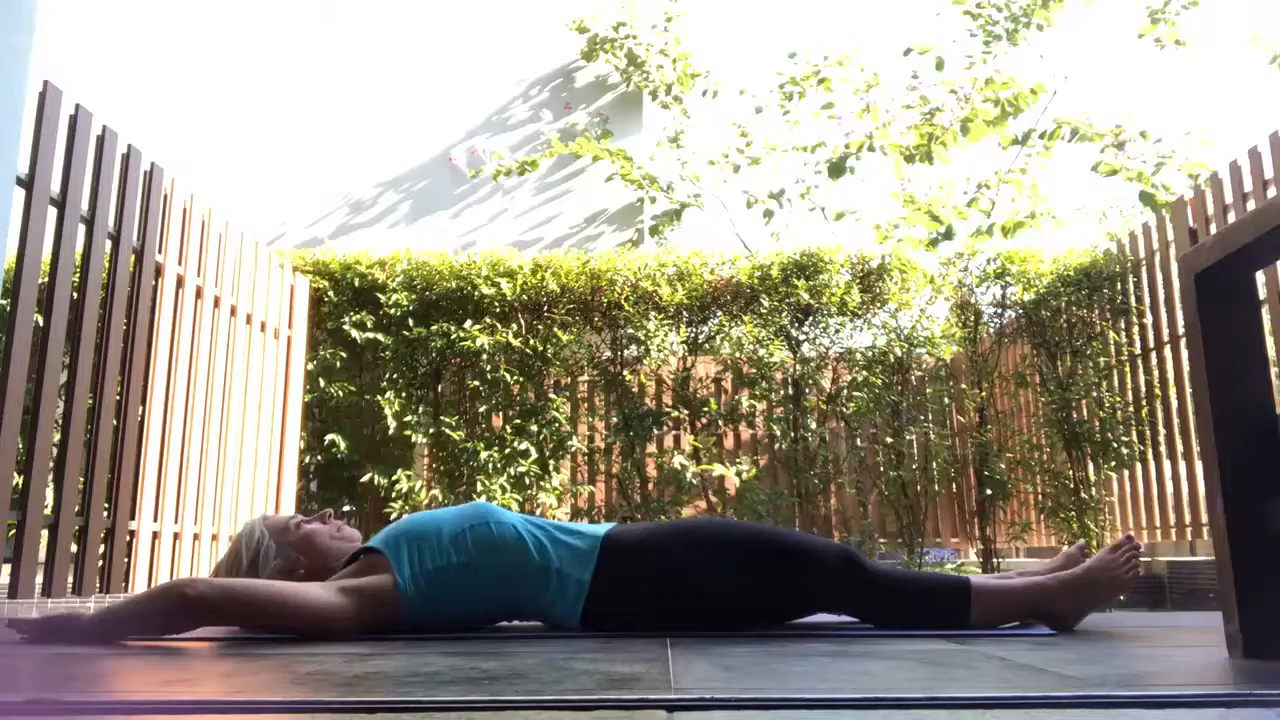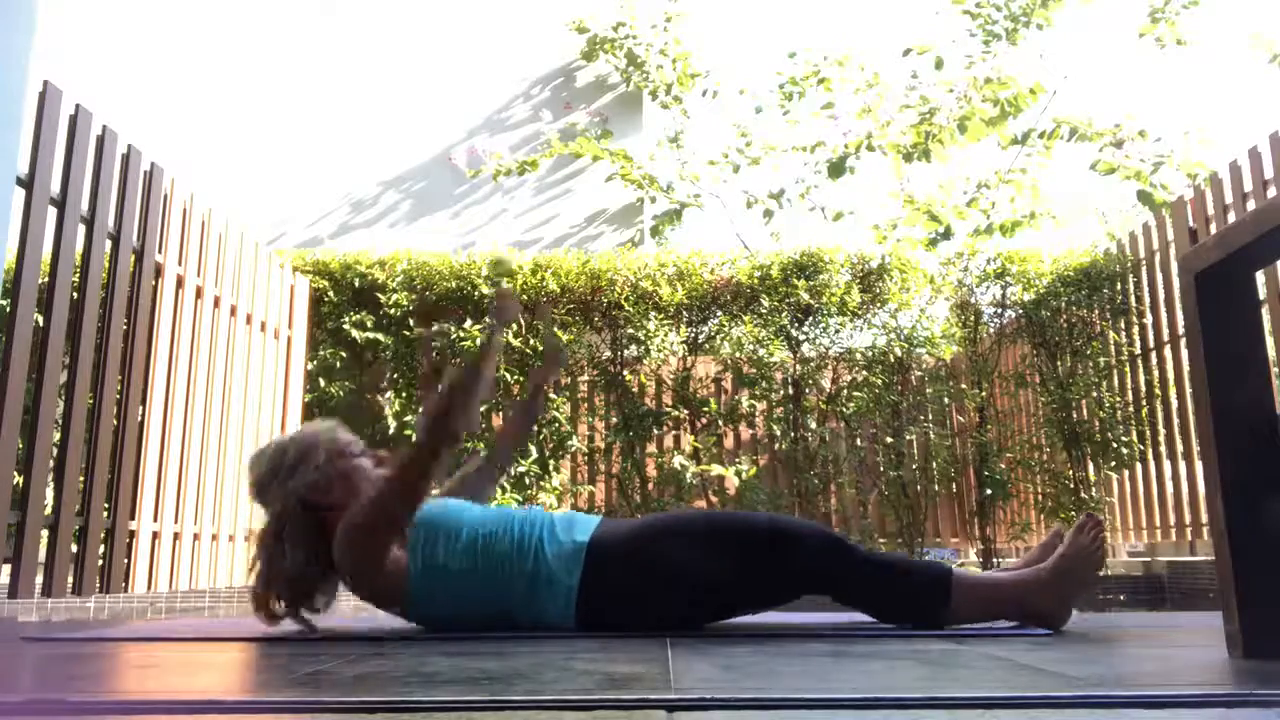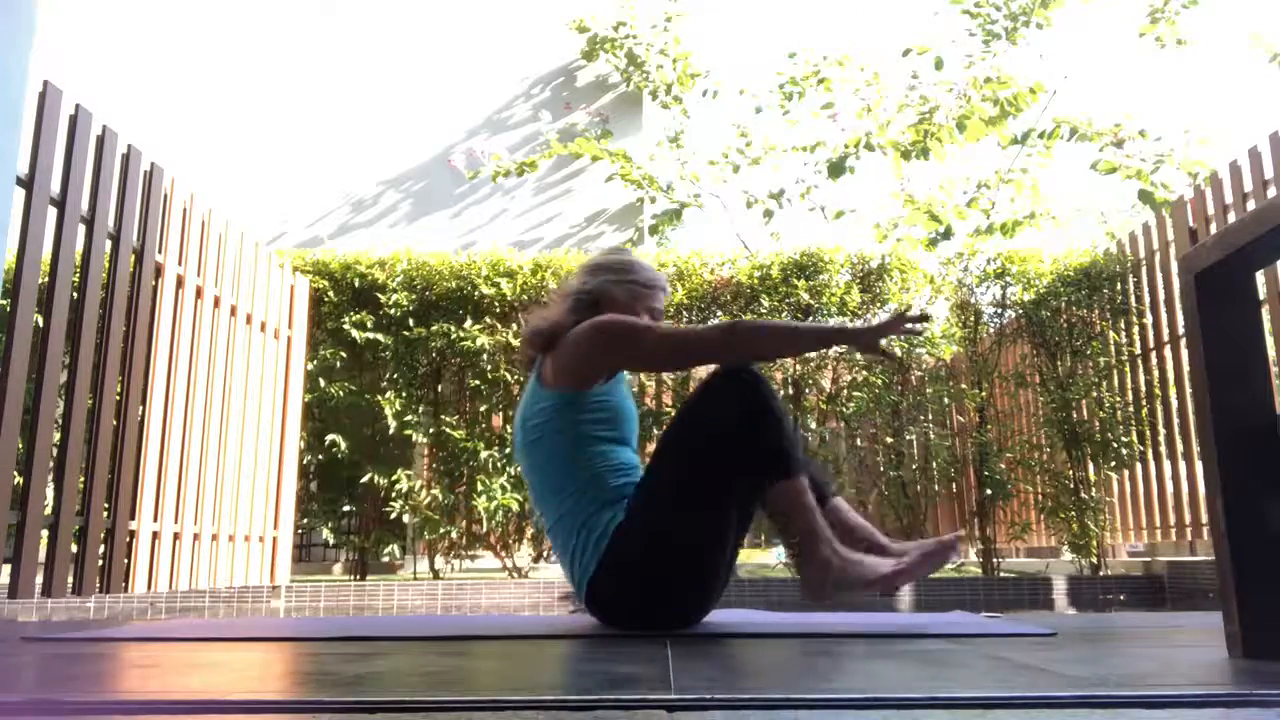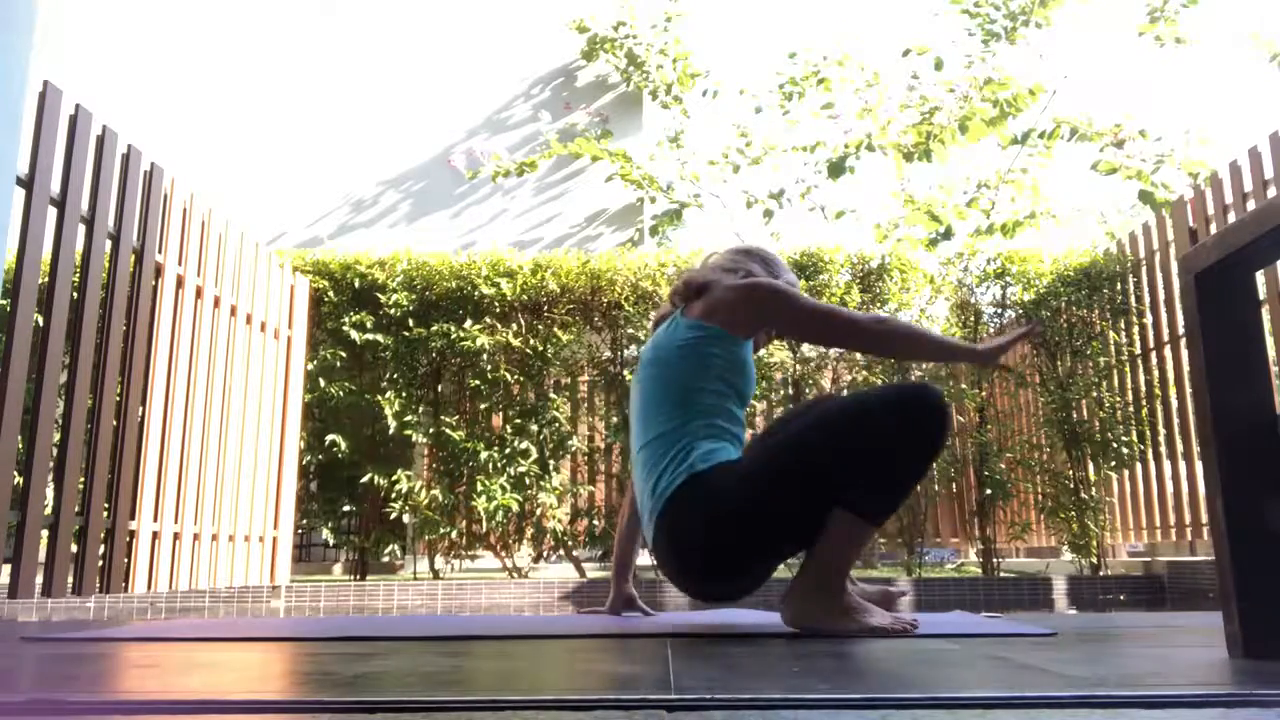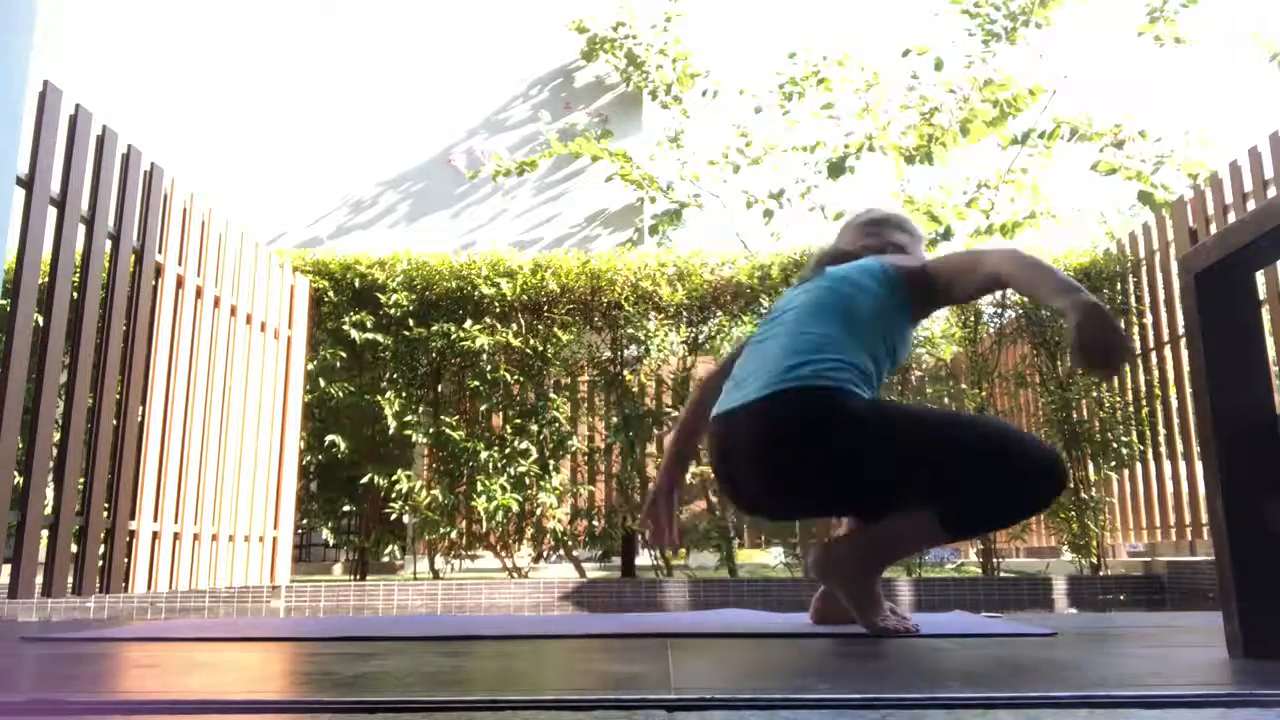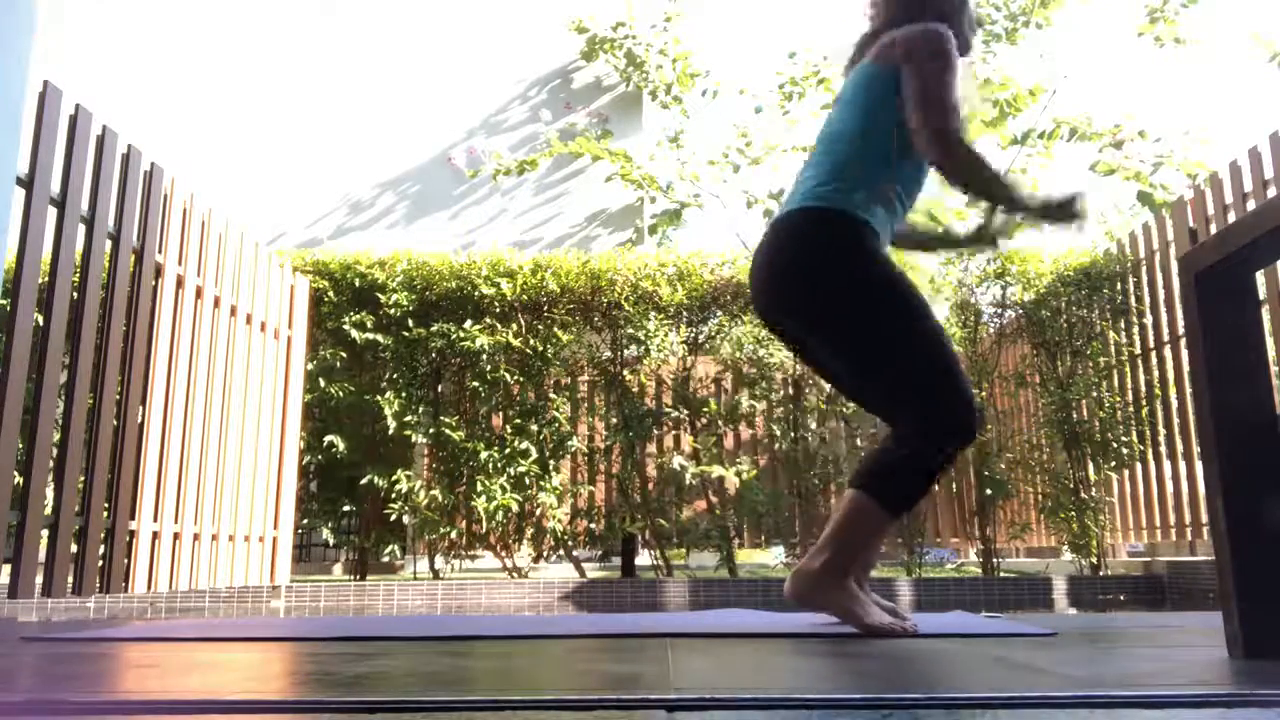
dt=0.5s
person 1, frame 1
left shoulder: (371, 560)
right shoulder: (357, 597)
right elbow: (205, 598)
left hip: (616, 551)
right hip: (616, 585)
left knee: (822, 563)
right knee: (834, 580)
left ankle: (1025, 588)
right ankle: (1044, 597)
person 1, frame 2
left shoulder: (383, 539)
right shoulder: (365, 550)
left elbow: (456, 471)
right elbow: (424, 455)
left wrist: (526, 407)
right wrist: (482, 354)
left hip: (611, 558)
right hip: (615, 586)
left knee: (809, 547)
right knee: (818, 556)
left ankle: (1010, 593)
right ankle: (1027, 597)
person 1, frame 3
left shoulder: (574, 376)
right shoulder: (591, 341)
right elbow: (720, 340)
right wrist: (854, 335)
left hip: (631, 585)
right hip: (639, 579)
left knee: (756, 450)
right knee: (739, 388)
left ankle: (880, 551)
right ankle: (822, 560)
person 1, frame 4
left shoulder: (668, 343)
right shoulder: (741, 296)
left elbow: (641, 480)
right elbow: (861, 333)
left wrist: (621, 588)
right wrist: (971, 353)
left hip: (693, 548)
right hip: (718, 532)
right knee: (916, 409)
left ankle: (825, 586)
right ankle: (821, 591)
person 1, frame 5
left shoulder: (804, 294)
right shoulder: (907, 275)
left elbow: (712, 384)
right elbow: (1001, 263)
left wrist: (667, 482)
right wrist: (1079, 305)
right hip: (806, 429)
left knee: (910, 452)
right knee: (1035, 473)
left ankle: (843, 584)
right ankle: (853, 556)
person 1, frame 6
left shoulder: (874, 67)
right elbow: (943, 146)
left wrist: (961, 239)
right wrist: (1027, 207)
left hip: (785, 263)
right hip: (826, 256)
left knee: (922, 423)
right knee: (948, 420)
left ankle: (842, 573)
right ankle: (824, 572)
